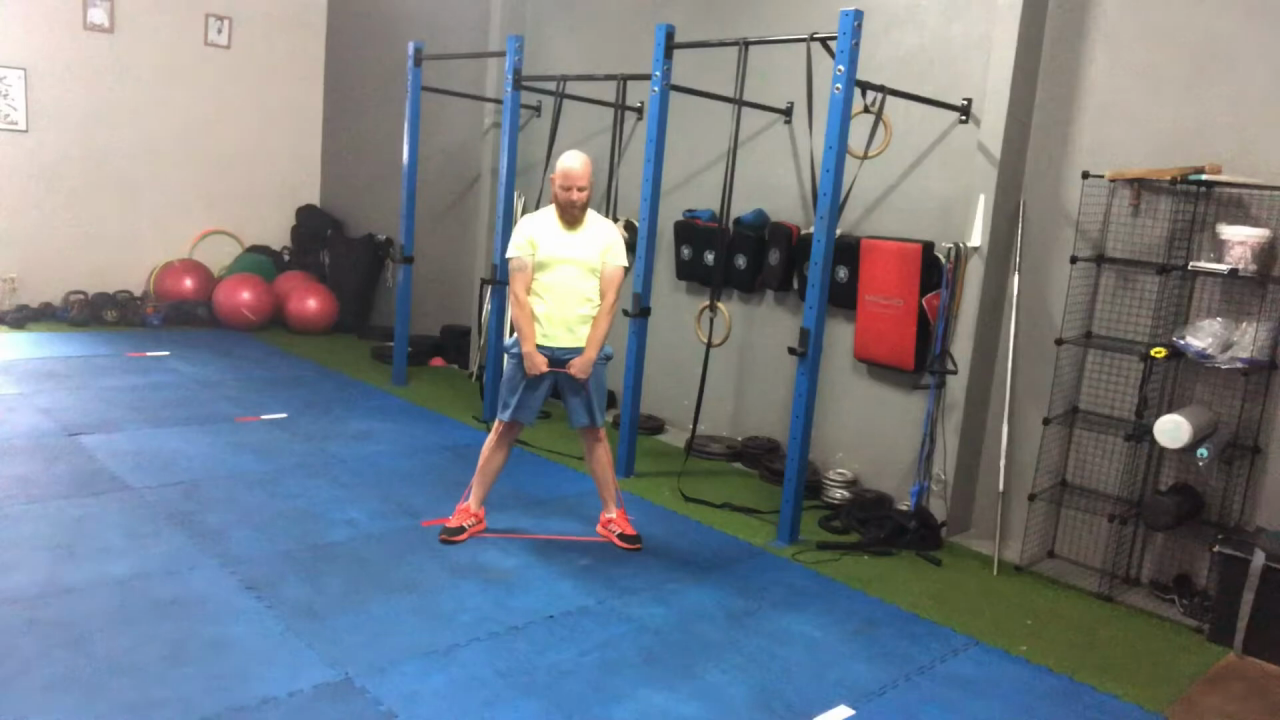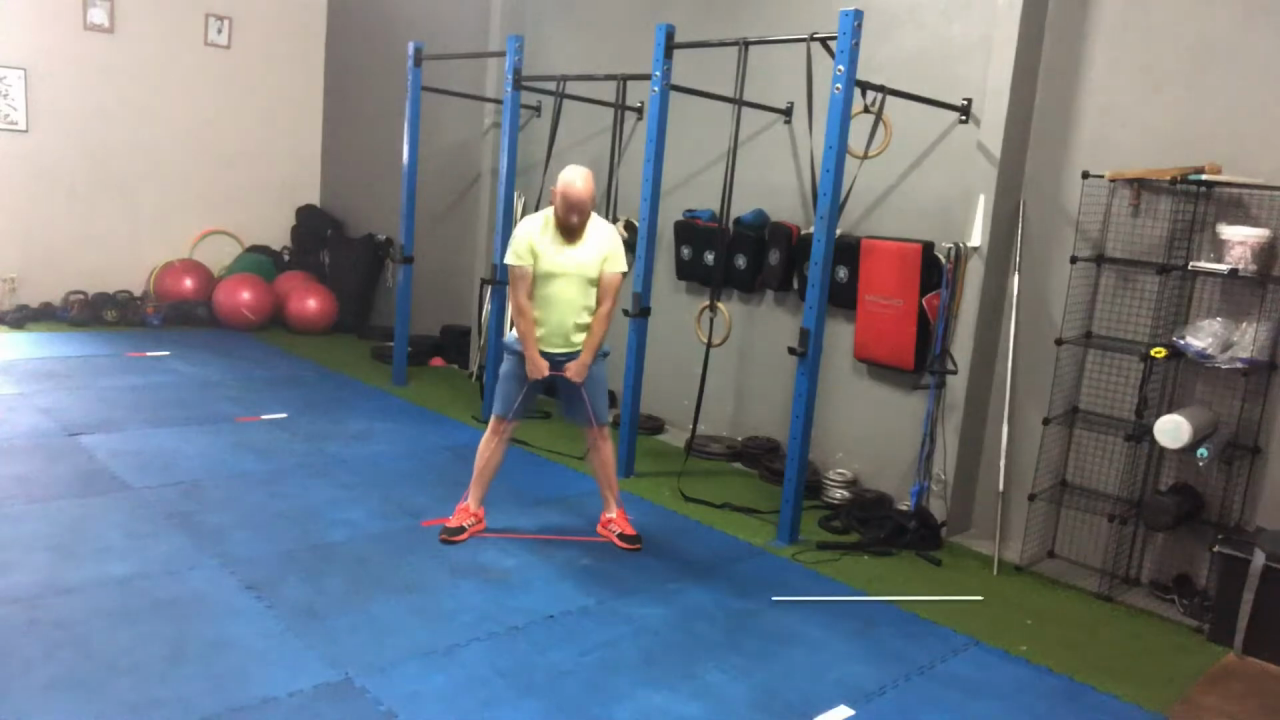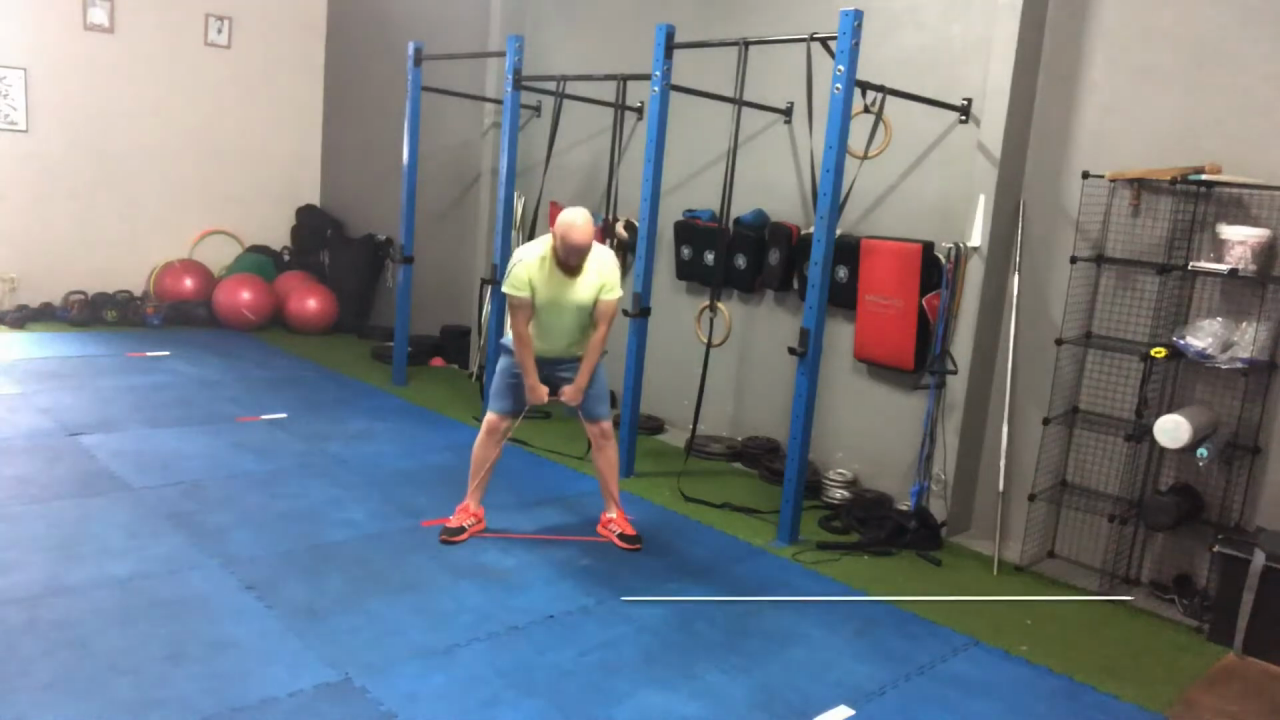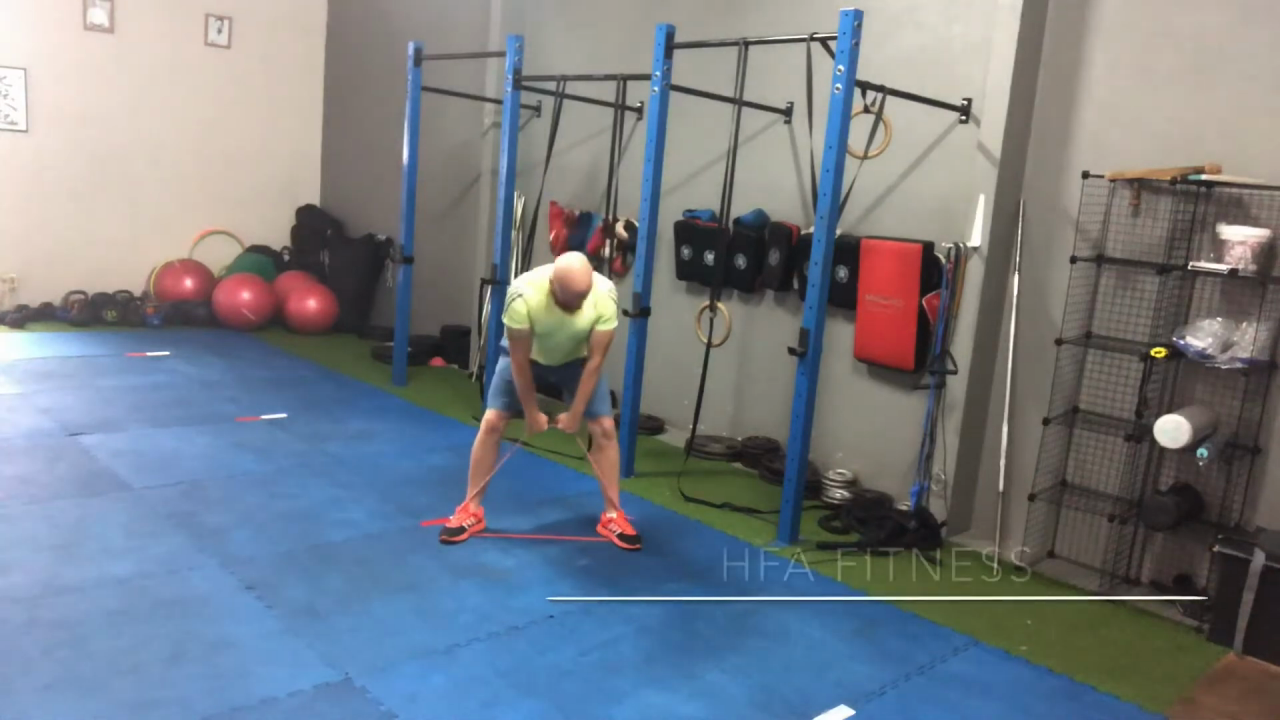
dt=0.5s
person 1, frame 1
left shoulder: (607, 232)
right shoulder: (531, 225)
left elbow: (609, 300)
right elbow: (518, 294)
left wrist: (589, 354)
right wrist: (529, 350)
left hip: (584, 352)
right hip: (534, 348)
left knee: (594, 432)
right knee: (506, 427)
left ankle: (612, 516)
right ankle: (472, 510)
person 1, frame 2
left shoulder: (608, 237)
right shoulder: (529, 230)
left elbow: (605, 306)
right elbow: (520, 299)
left wrist: (584, 360)
right wrist: (532, 356)
left hip: (582, 350)
right hip: (528, 346)
left knee: (599, 430)
right knee: (500, 425)
left ankle: (612, 515)
right ankle: (471, 510)
person 1, frame 3
left shoulder: (606, 263)
right shoulder: (525, 261)
left elbow: (600, 330)
right elbow: (520, 328)
left wrist: (580, 384)
right wrist: (531, 382)
left hip: (579, 356)
right hip: (526, 352)
left knee: (602, 430)
right knee: (494, 424)
left ankle: (613, 515)
right ankle: (471, 510)
person 1, frame 4
left shoulder: (605, 294)
right shoulder: (523, 293)
left elbow: (595, 360)
right elbow: (519, 359)
left wrist: (575, 412)
right wrist: (531, 411)
left hip: (577, 359)
right hip: (525, 354)
left knee: (604, 427)
right knee: (492, 422)
left ankle: (612, 516)
right ankle: (471, 510)
